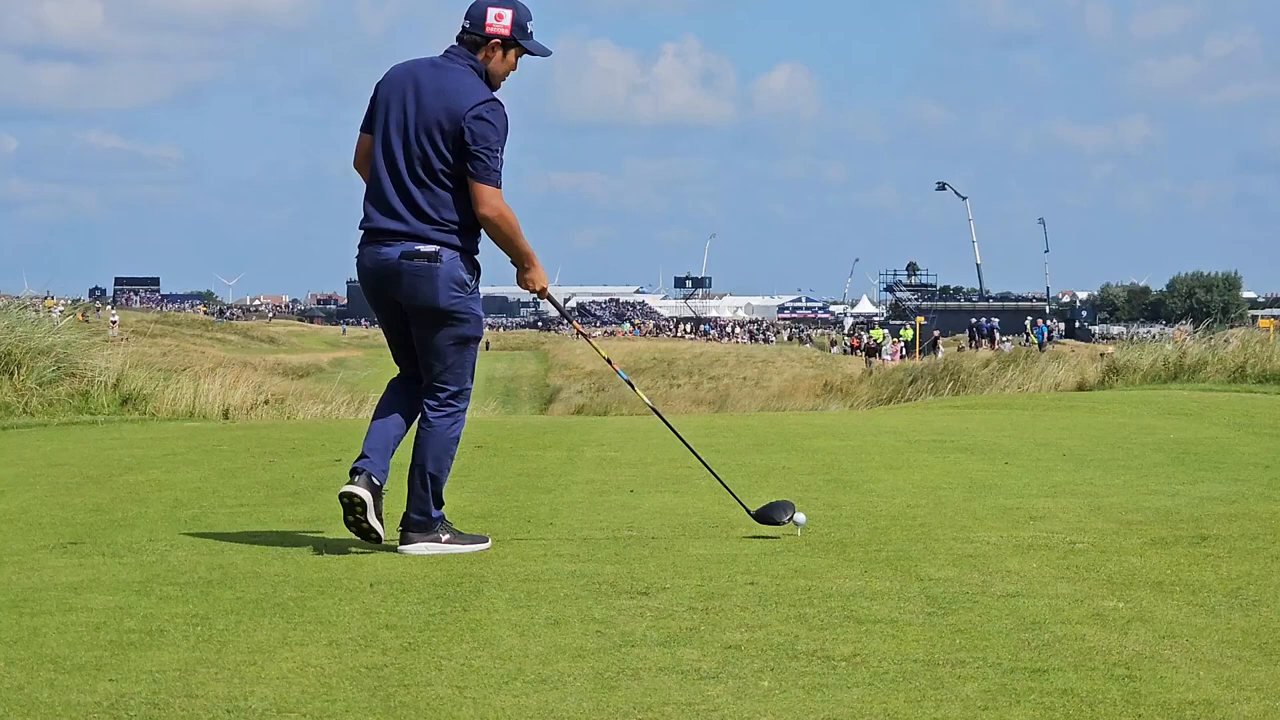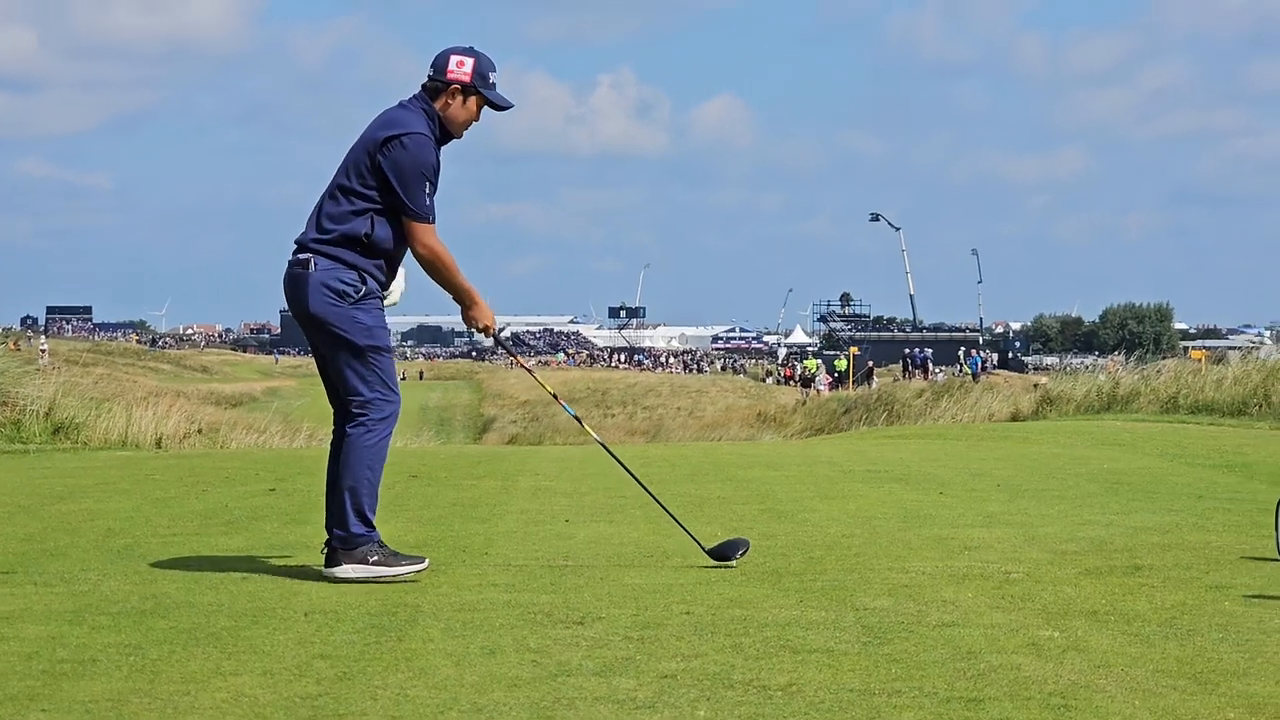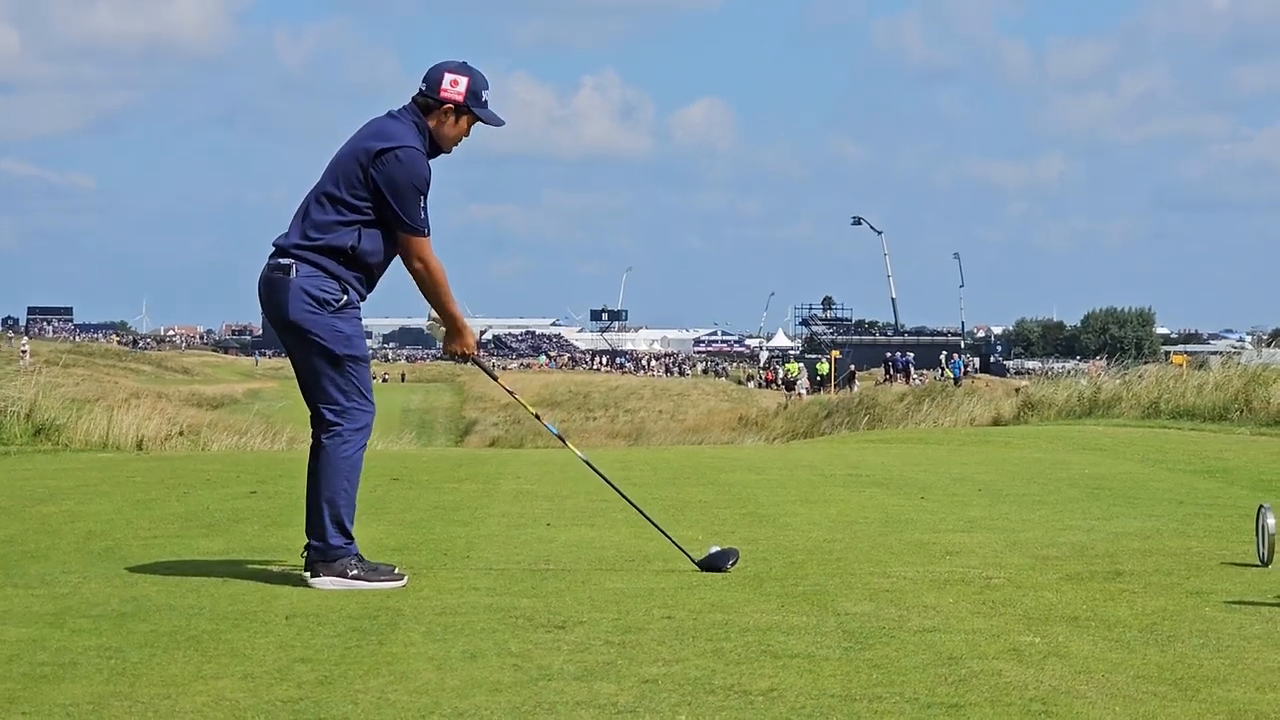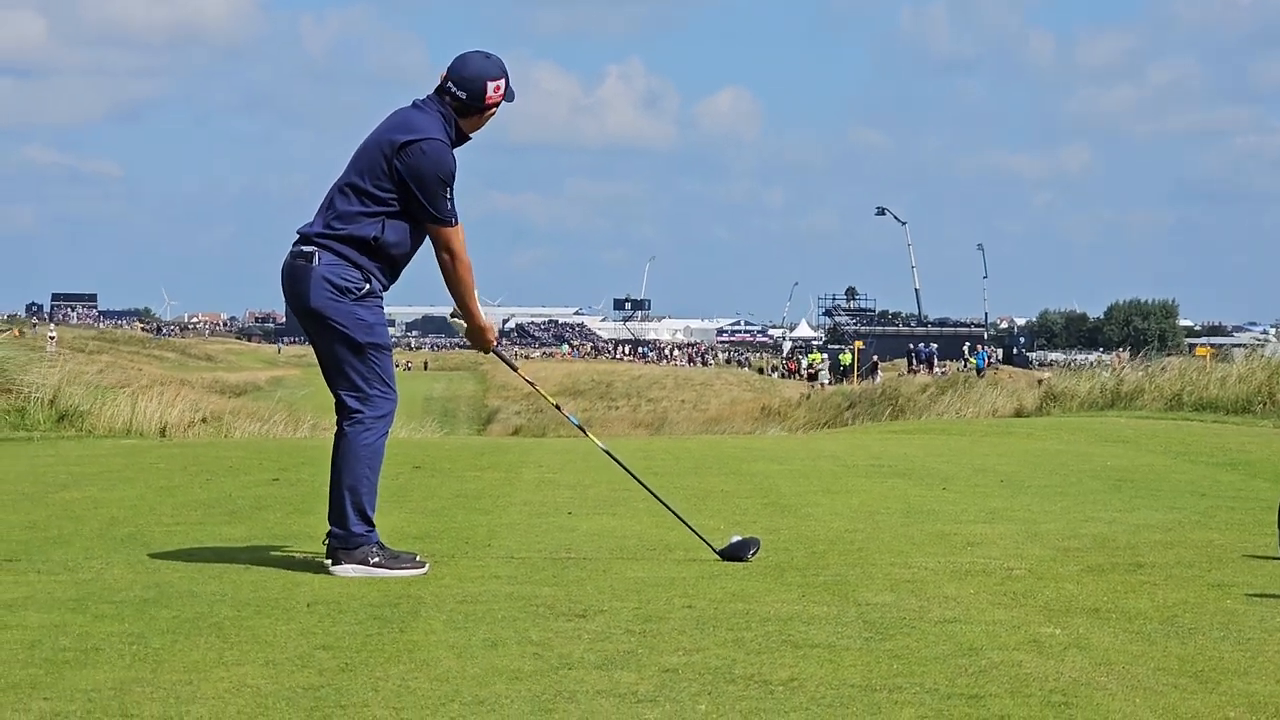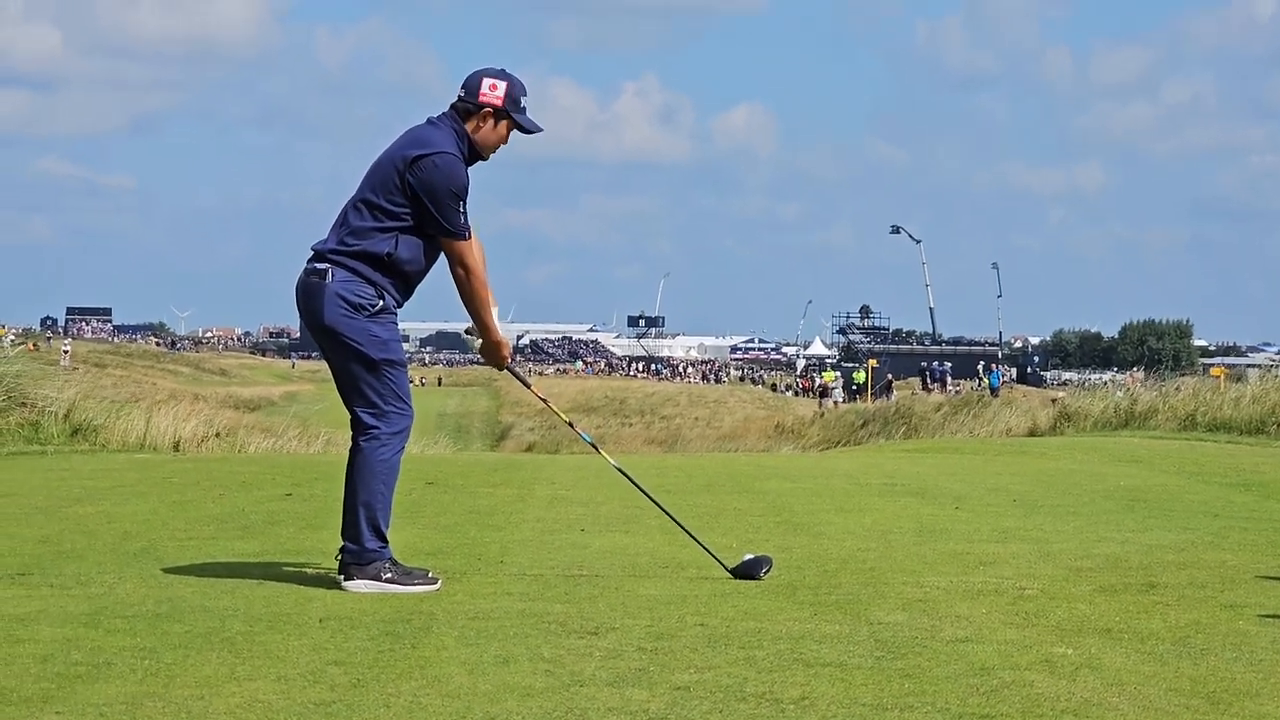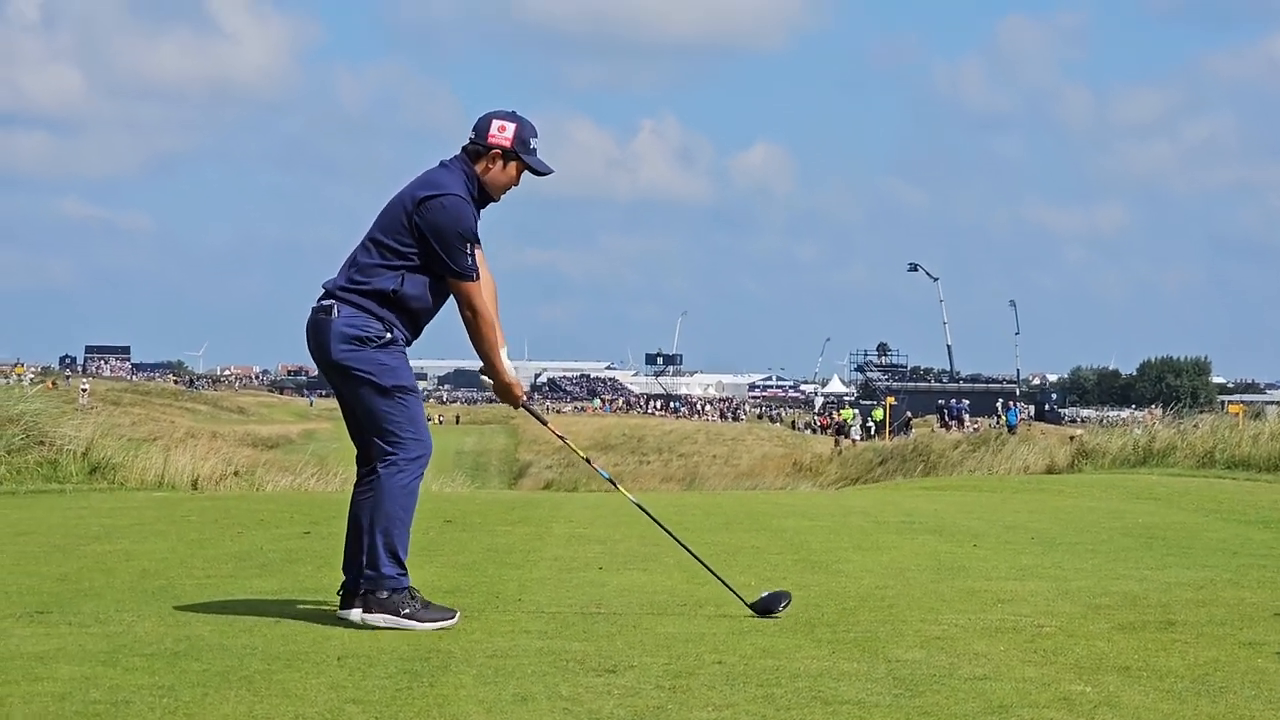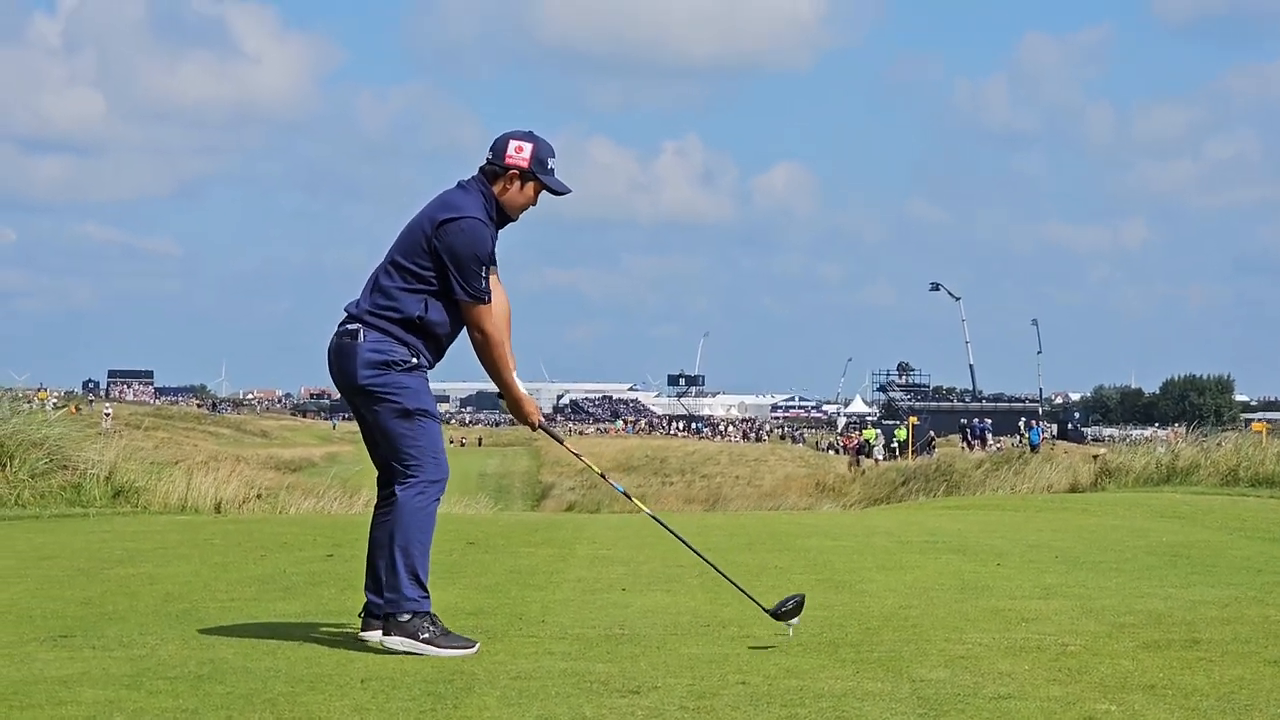
dt=0.7s
person 1, frame 1
left shoulder: (399, 76)
right shoulder: (482, 108)
left elbow: (363, 158)
right elbow: (489, 208)
right wrist: (529, 263)
left hip: (378, 254)
right hip: (437, 263)
left knee: (414, 379)
right knee: (447, 393)
left ankle: (364, 480)
right ankle: (423, 525)
person 1, frame 2
left shoulder: (403, 123)
right shoulder: (412, 141)
right elbow: (425, 243)
left wrist: (390, 267)
right wrist: (471, 301)
left hip: (320, 279)
right hip: (339, 282)
left knee: (355, 412)
right knee: (376, 406)
left ankle: (343, 544)
right ankle: (356, 543)
person 1, frame 3
left shoulder: (391, 132)
right shoulder: (403, 153)
left elbow: (411, 250)
right elbow: (420, 258)
left wrist: (445, 314)
right wrist: (457, 325)
left hip: (295, 284)
right hip: (317, 289)
left knee: (336, 419)
right knee: (350, 417)
left ankle: (324, 549)
right ankle: (334, 557)
person 1, frame 4
left shoulder: (419, 123)
right shoulder: (428, 147)
left elbow: (448, 233)
right elbow: (449, 249)
left wrist: (473, 302)
right wrist: (476, 322)
left hip: (318, 273)
right hip: (341, 278)
left knee: (361, 406)
right knee: (372, 406)
left ankle: (347, 536)
right ankle: (354, 545)
person 1, frame 5
left shoulder: (435, 142)
right shoulder: (439, 160)
left elbow: (468, 239)
right elbow: (463, 263)
left wrist: (491, 320)
right wrist: (491, 337)
left hip: (333, 290)
right hip: (353, 295)
left knee: (378, 421)
right knee: (388, 421)
left ankle: (360, 552)
right ankle: (367, 560)
person 1, frame 6
left shoulder: (452, 190)
right shoulder: (448, 201)
left elbow: (482, 279)
right elbow: (472, 304)
left wrist: (502, 358)
right wrist: (500, 376)
left hip: (345, 330)
right hip: (361, 330)
left knee: (382, 456)
right knee: (407, 449)
left ankle: (359, 589)
right ankle: (387, 591)
person 1, frame 7
left shoulder: (469, 209)
right shoulder: (466, 224)
left elbow: (496, 299)
right elbow: (484, 328)
left wrist: (512, 380)
right wrist: (515, 397)
left hip: (368, 354)
right hip: (385, 356)
left knee: (402, 478)
right knee: (425, 474)
left ankle: (382, 611)
right ankle: (408, 614)
